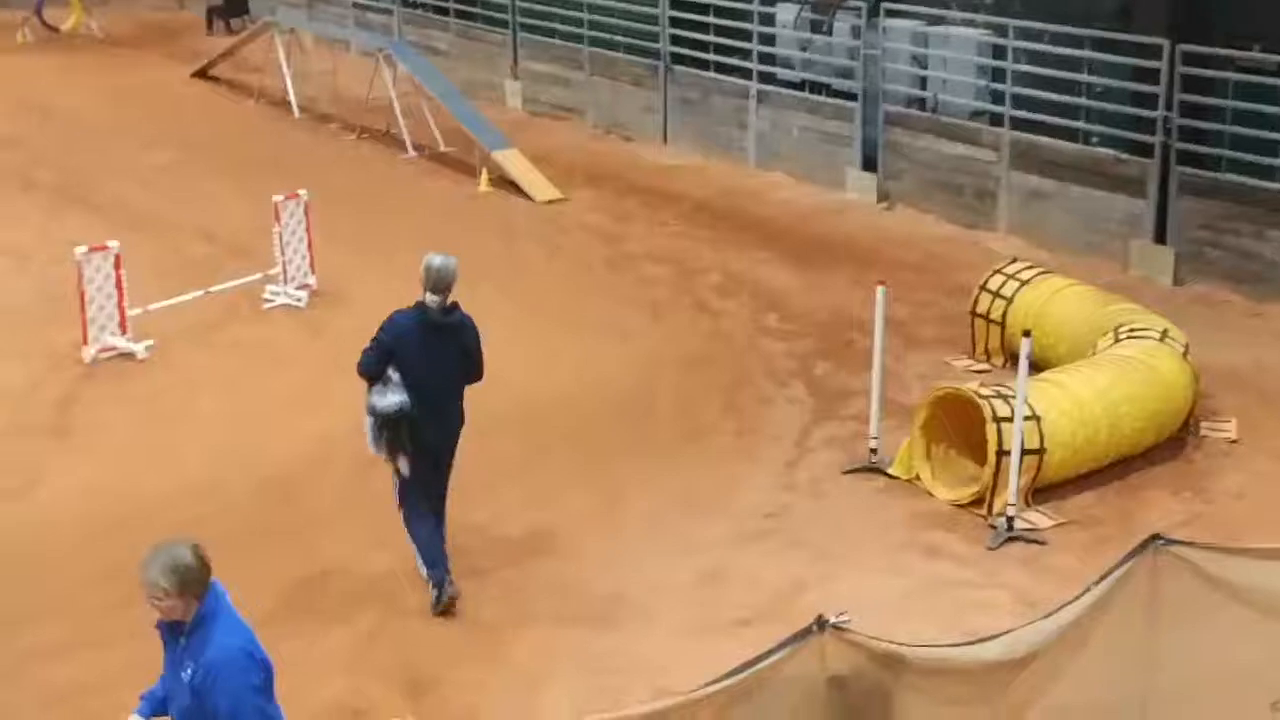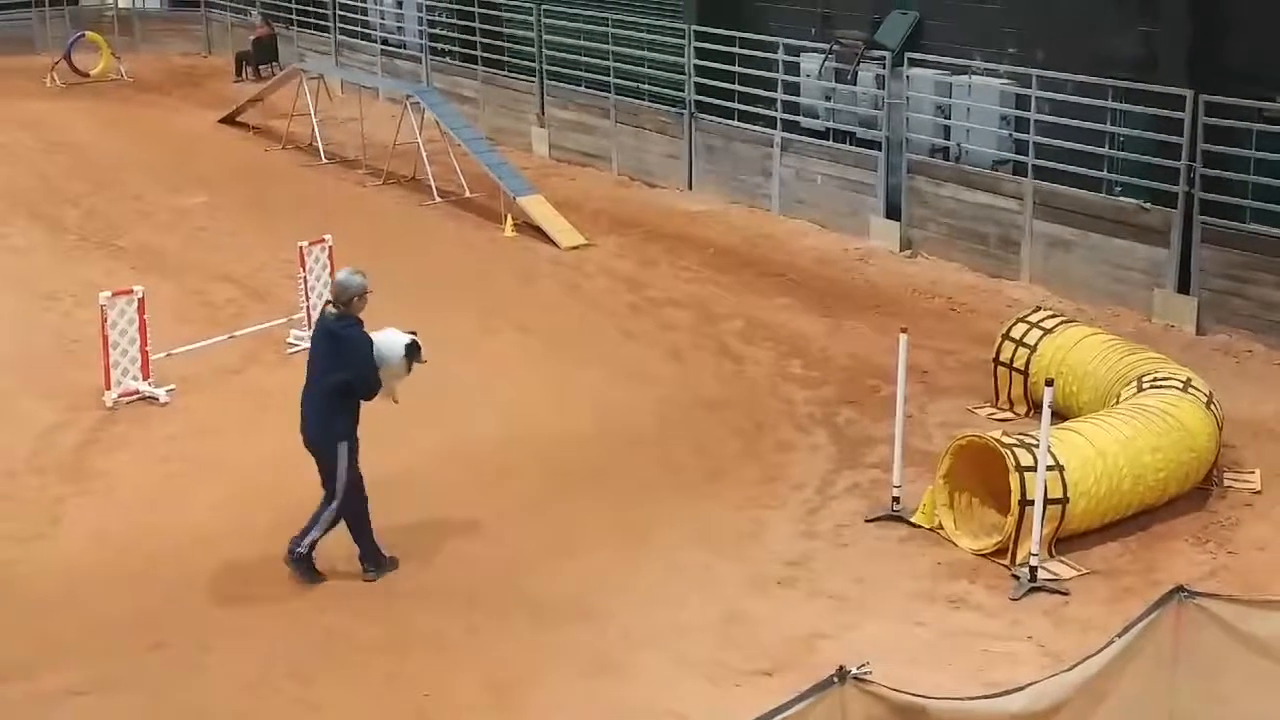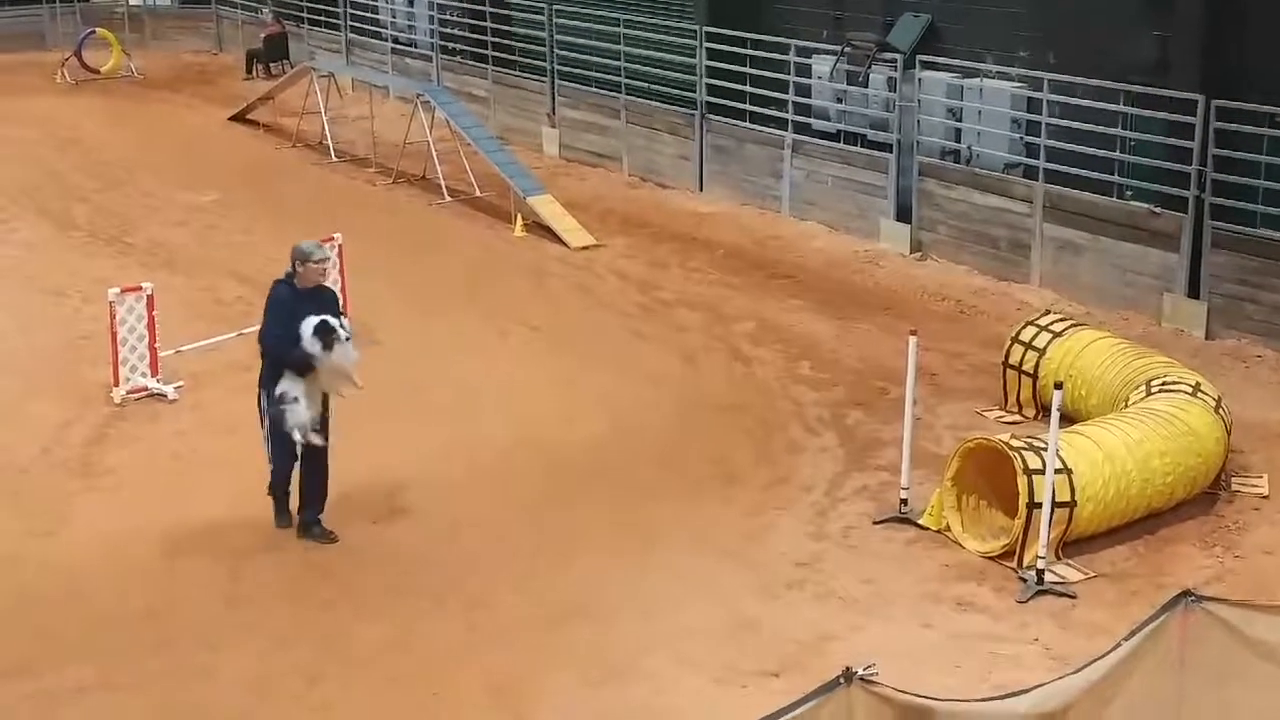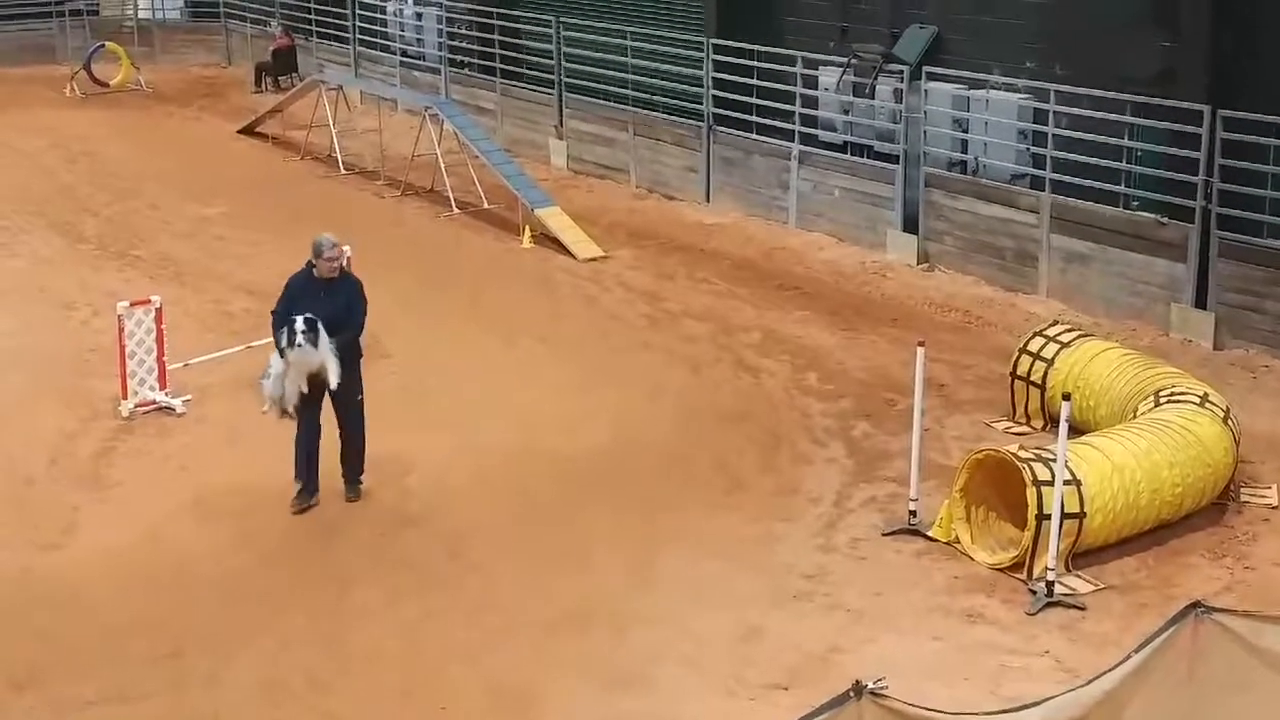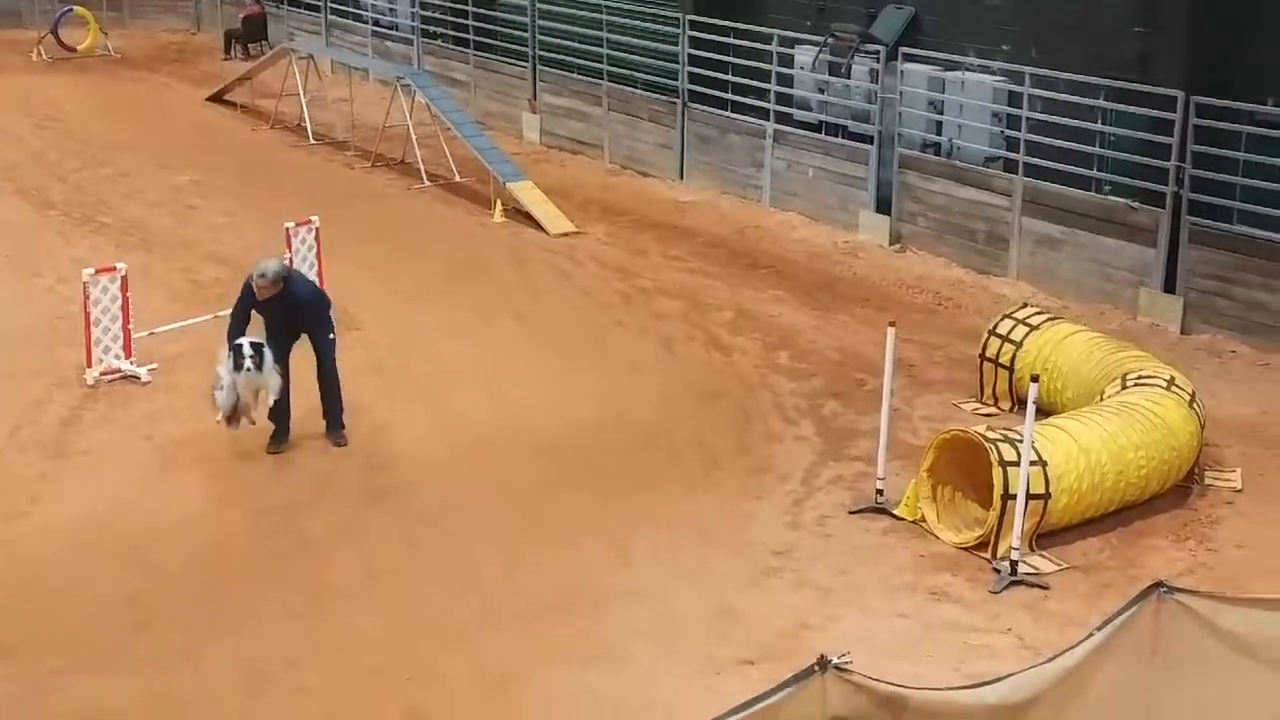
dt=1s
person 1, frame 1
left shoulder: (400, 324)
right shoulder: (464, 326)
left elbow: (368, 368)
right elbow: (475, 374)
left wrist: (390, 375)
left hip: (410, 427)
right hip: (448, 425)
left knee: (415, 503)
right knee: (434, 496)
left ankle: (440, 577)
right ankle: (435, 562)
person 1, frame 2
left shoulder: (325, 324)
right shoulder: (356, 339)
right elbow: (368, 389)
right wrist: (381, 371)
left hip: (315, 423)
right hip: (334, 429)
left knee: (347, 491)
right knee: (340, 498)
left ankle: (372, 559)
right ankle: (300, 552)
person 1, frame 3
left shoulder: (328, 297)
right shoulder: (281, 297)
right elbow: (270, 344)
right wrist: (305, 364)
right hip: (279, 386)
left knee: (316, 455)
right knee: (283, 454)
left ankle: (310, 520)
right ankle: (281, 503)
person 1, frame 4
left shoulder: (351, 285)
right shoulder: (298, 283)
left elbow: (356, 327)
right elbow: (279, 318)
left wrist: (332, 348)
right wrist: (286, 348)
left hip: (344, 362)
left knee: (351, 421)
right knee: (307, 422)
left ankle: (352, 479)
right ankle: (307, 486)
person 1, frame 5
left shoulder: (302, 292)
right shoulder: (251, 286)
left elbow: (296, 329)
right elbow: (238, 320)
left hip: (315, 318)
right hip: (279, 322)
left knee: (327, 365)
right knee: (277, 368)
left ankle: (334, 426)
right ankle: (280, 429)
